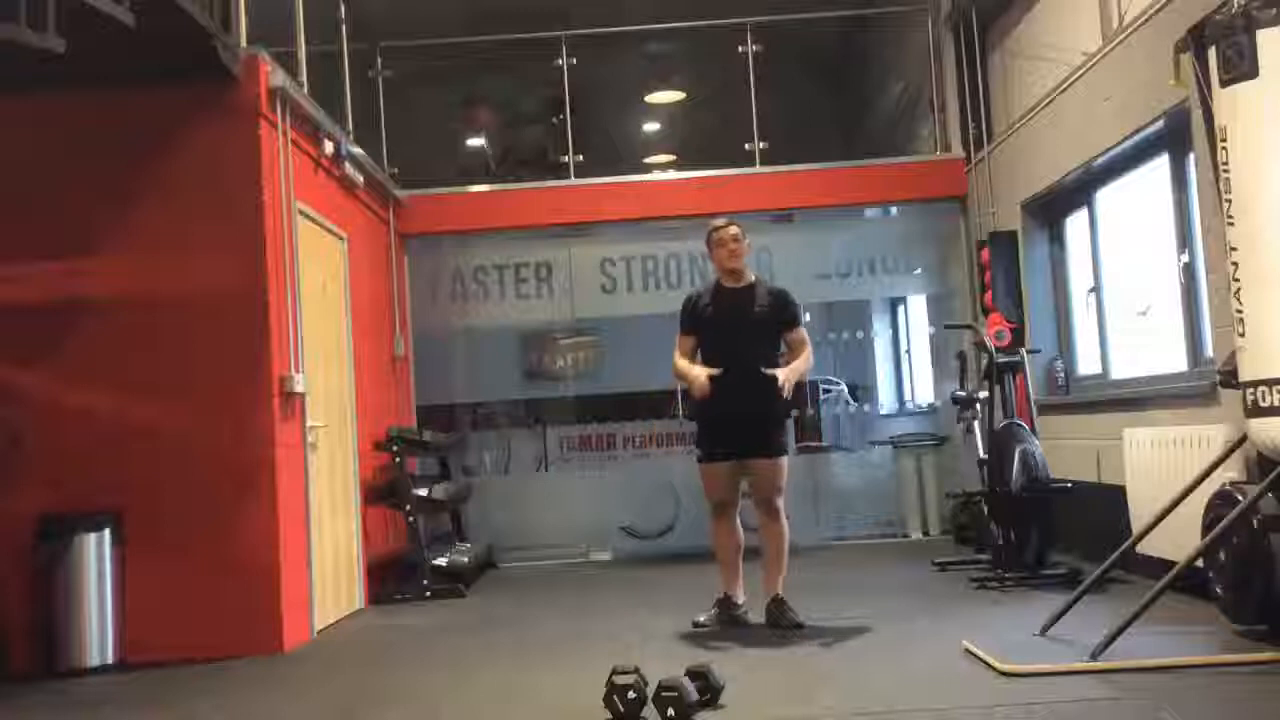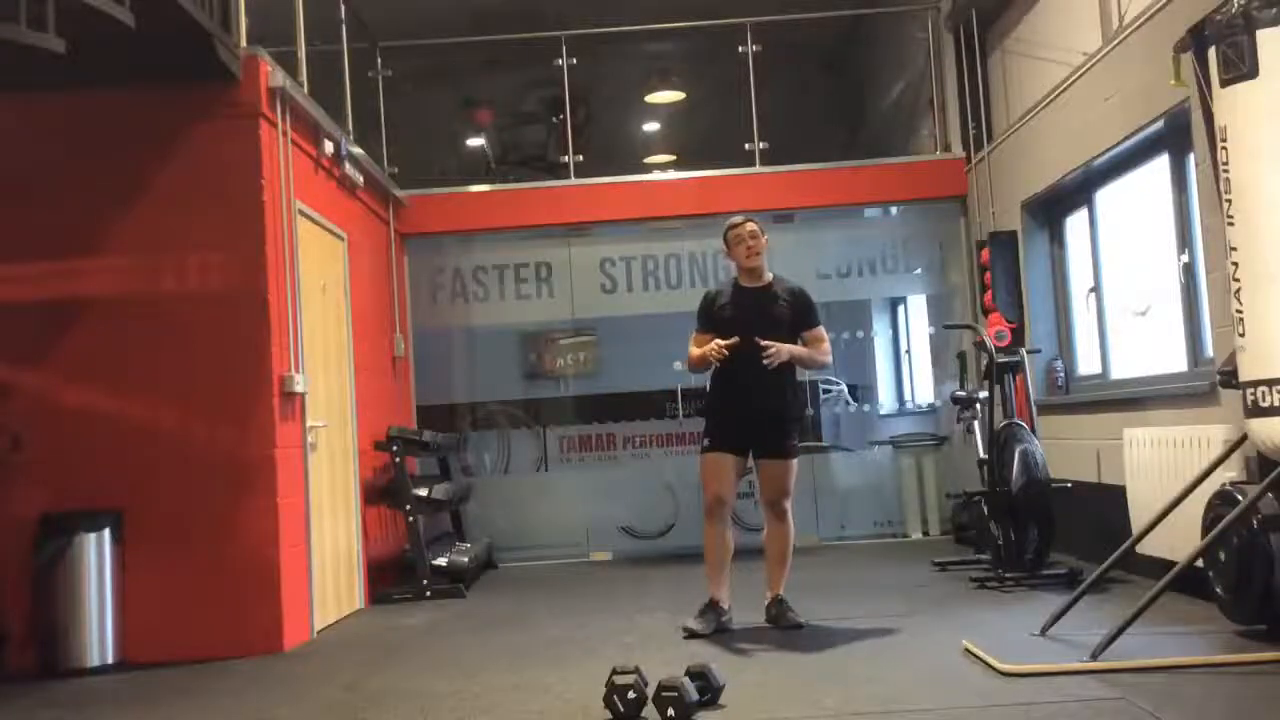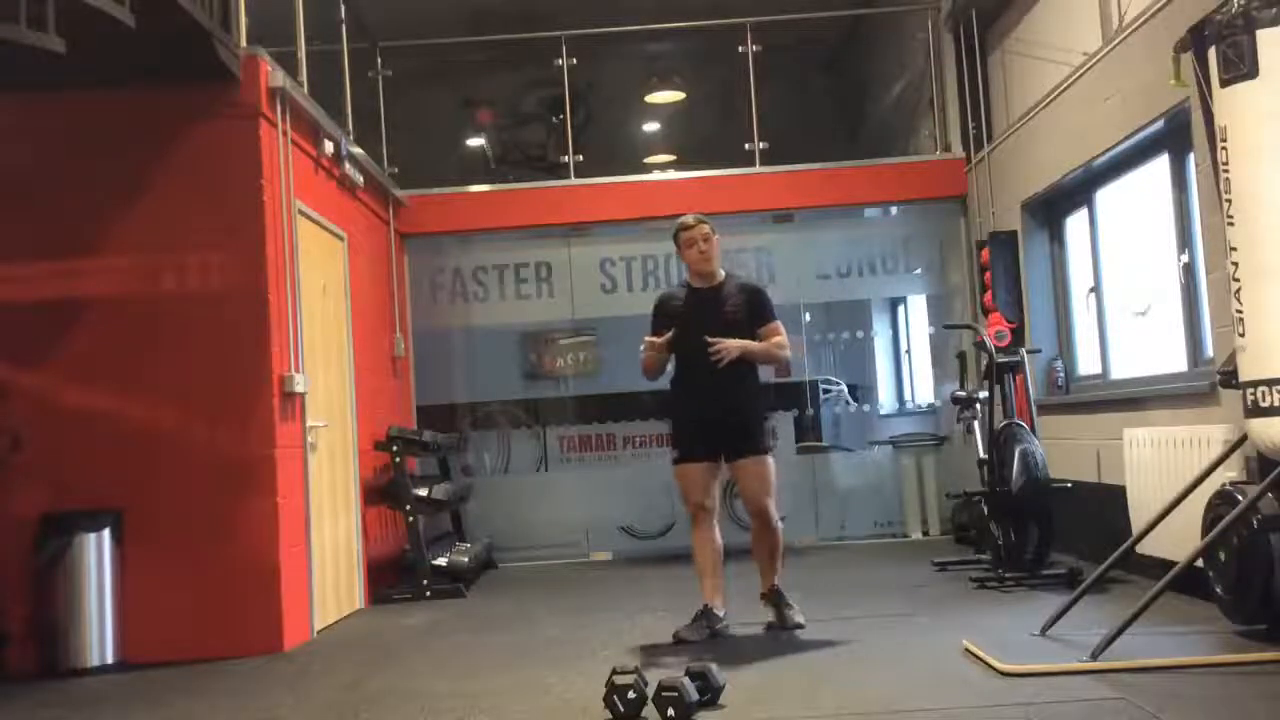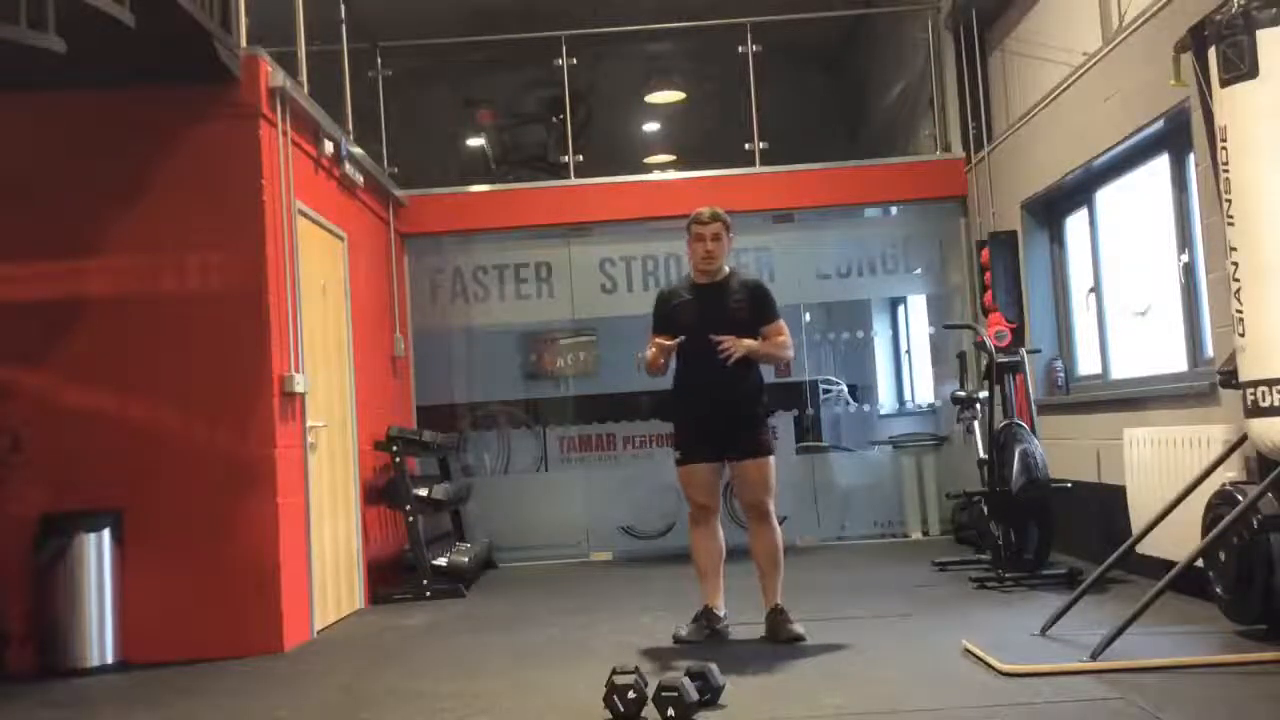
dt=0.7s
person 1, frame 1
left shoulder: (776, 297)
right shoulder: (697, 303)
left elbow: (804, 351)
right elbow: (680, 358)
left wrist: (791, 370)
right wrist: (691, 371)
left hip: (765, 417)
right hip: (716, 420)
left knee: (771, 506)
right knee: (722, 509)
left ankle: (775, 599)
right ankle: (732, 600)
person 1, frame 2
left shoulder: (794, 296)
right shoulder: (715, 299)
left elbow: (824, 353)
right elbow: (693, 359)
left wrist: (791, 350)
right wrist: (708, 352)
left hip: (778, 416)
right hip: (725, 417)
left knee: (778, 506)
right knee: (715, 505)
left ankle: (776, 599)
right ankle: (717, 603)
person 1, frame 3
left shoulder: (748, 293)
right shoulder: (668, 303)
left elbow: (782, 349)
right elbow: (654, 371)
left wrist: (743, 346)
right wrist: (651, 357)
left hip: (744, 417)
right hip: (691, 422)
left knee: (763, 510)
right knee: (701, 512)
left ankle: (773, 590)
right ankle: (713, 610)
person 1, frame 4
left shoulder: (752, 290)
right shoulder: (670, 299)
left elbow: (785, 348)
right elbow: (654, 365)
left wrist: (749, 345)
right wrist: (657, 355)
left hip: (746, 417)
right hip: (694, 421)
left knee: (760, 510)
right knee: (702, 512)
left ankle: (775, 611)
right ankle: (713, 612)
